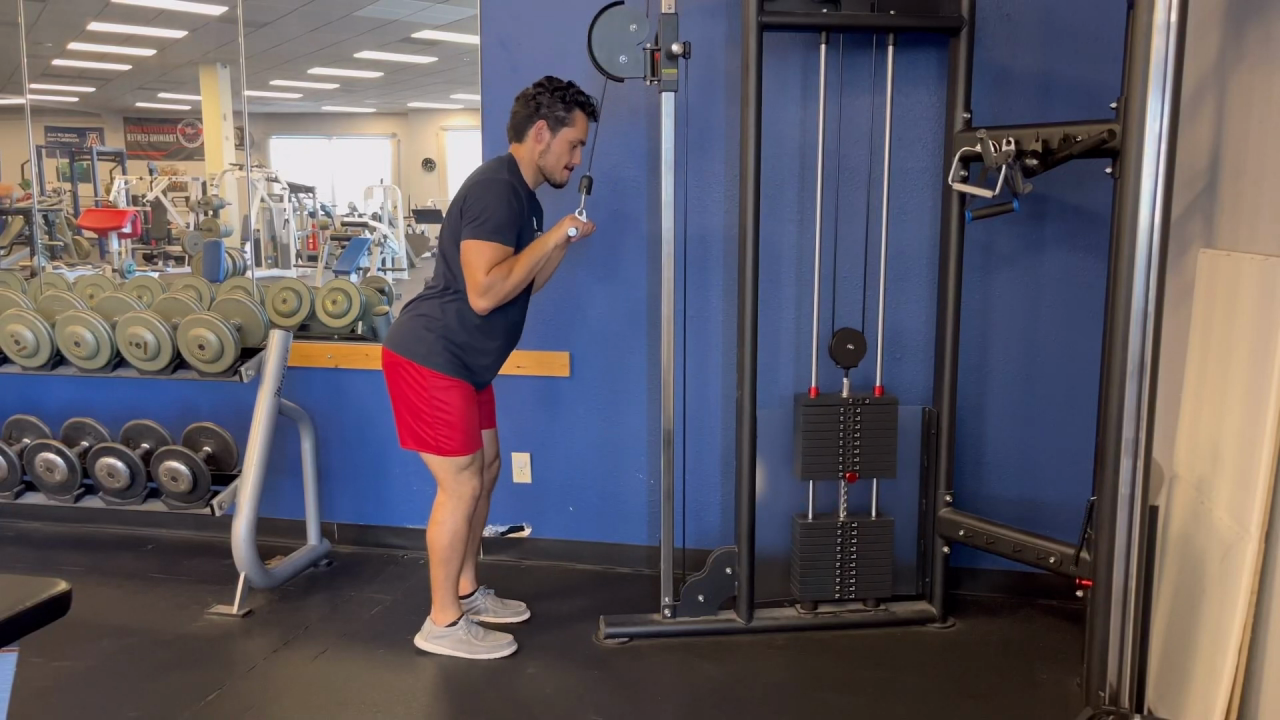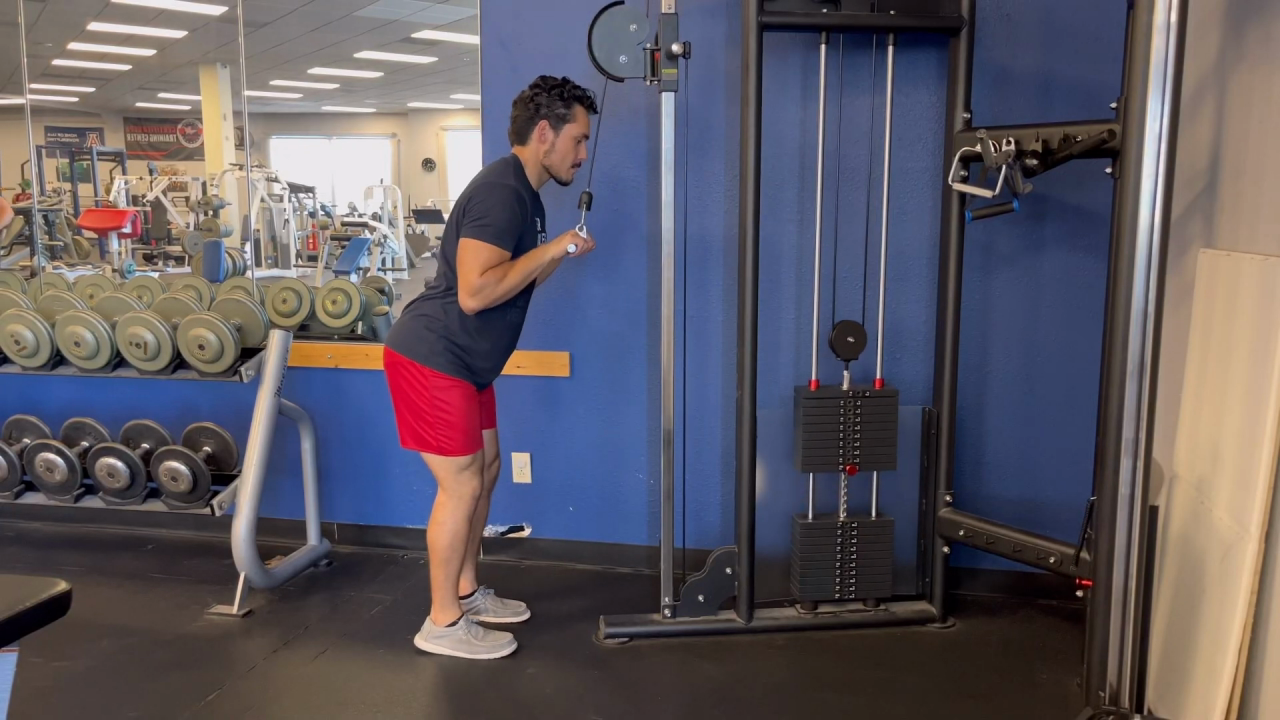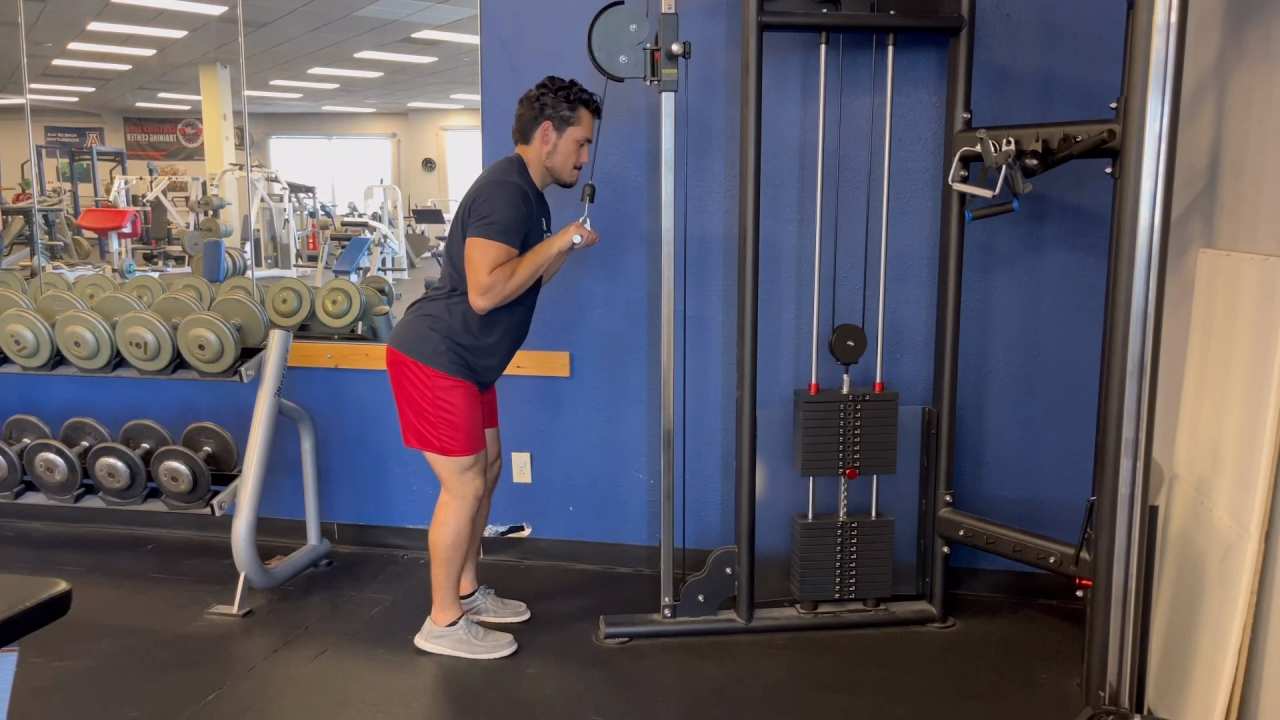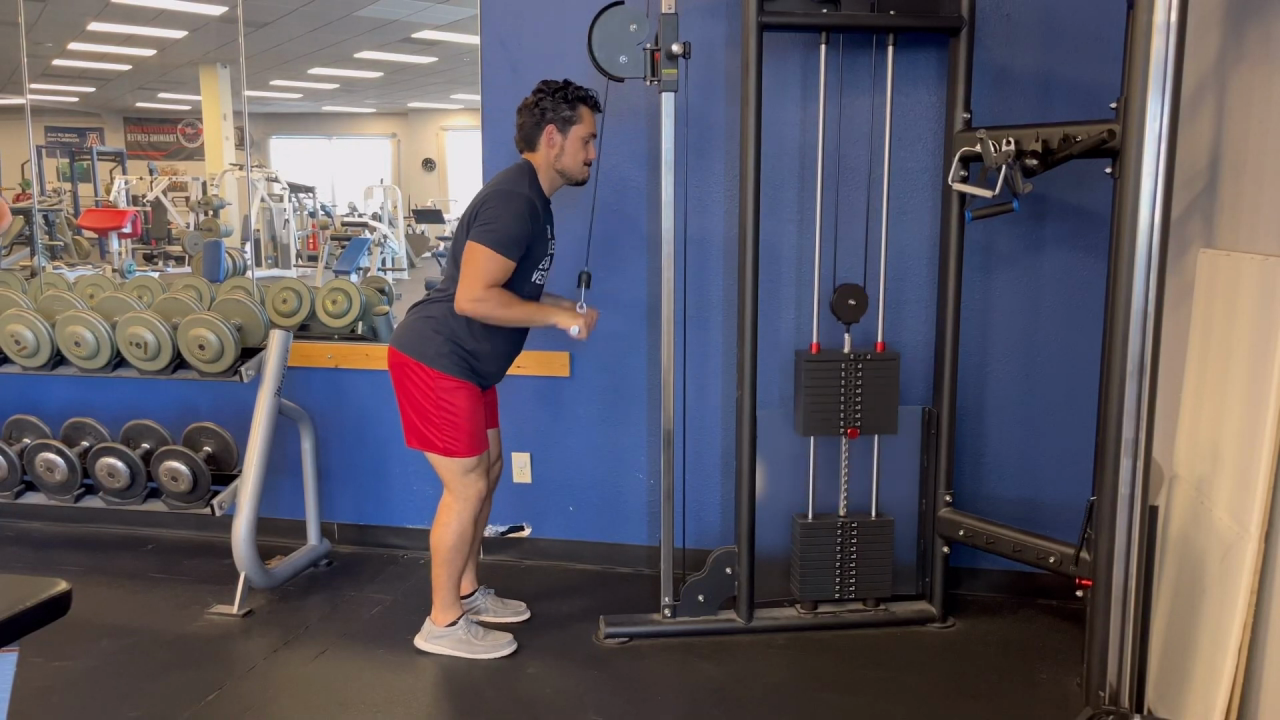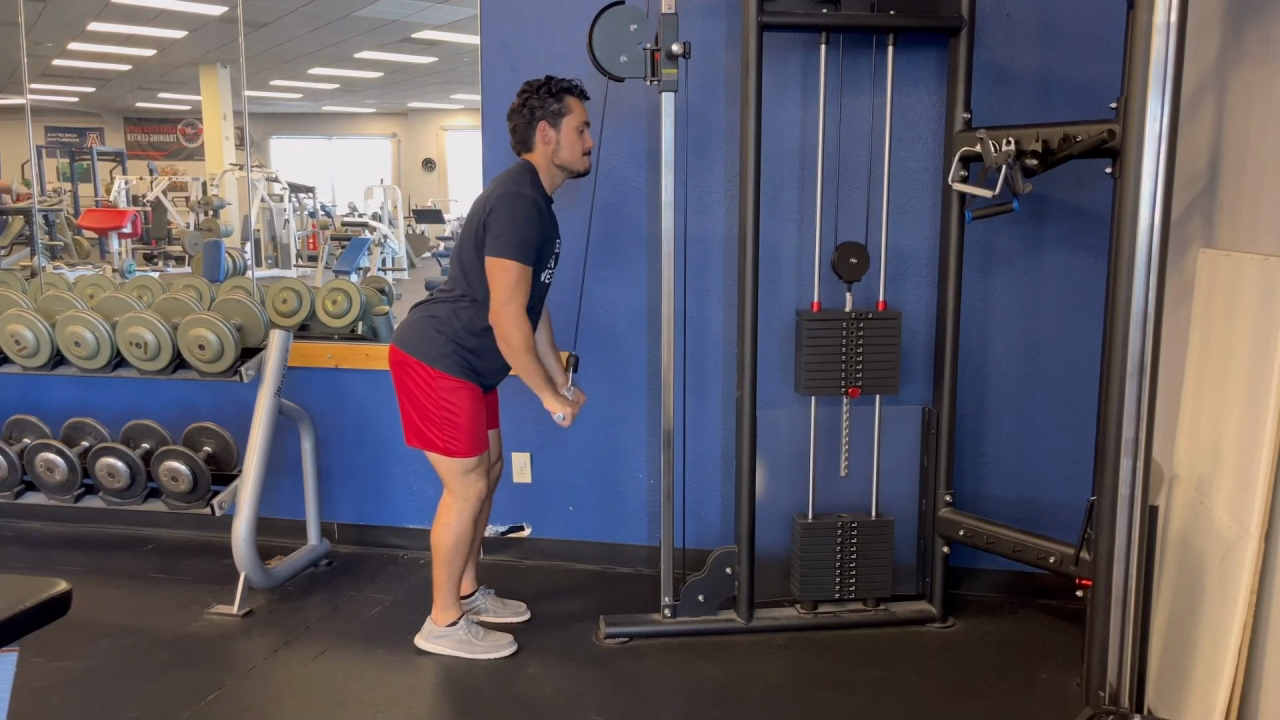
dt=0.3s
person 1, frame 1
left shoulder: (521, 192)
right shoulder: (495, 189)
left elbow: (524, 285)
right elbow: (484, 293)
left wrist: (563, 241)
right wrist: (552, 236)
left hip: (461, 358)
right hip: (429, 357)
left knee: (484, 470)
right knee: (461, 485)
left ankle: (467, 591)
right ankle: (444, 622)
person 1, frame 2
left shoulder: (522, 191)
right shoulder: (502, 191)
left elbow: (516, 284)
right elbow: (475, 293)
left wrist: (563, 250)
right wrist: (552, 248)
left hip: (463, 359)
right hip: (432, 358)
left knee: (484, 470)
right knee: (461, 485)
left ankle: (467, 592)
right ankle: (444, 623)
person 1, frame 3
left shoulder: (526, 190)
right shoulder: (507, 190)
left elbow: (522, 280)
right elbow: (485, 292)
left wrist: (568, 246)
right wrist: (558, 240)
left hip: (465, 359)
right hip: (435, 358)
left knee: (486, 470)
right knee: (465, 485)
left ankle: (467, 592)
right ankle: (444, 622)
person 1, frame 4
left shoulder: (530, 197)
right shoulder: (514, 199)
right elbow: (474, 297)
left wrist: (562, 311)
right wrist: (558, 317)
left hip: (461, 359)
right hip: (435, 358)
left knee: (487, 470)
right knee: (467, 486)
left ankle: (467, 593)
right ankle: (443, 623)
person 1, frame 5
left shoulder: (532, 198)
right shoulder: (519, 202)
left elbow: (530, 306)
right elbow: (507, 318)
left wrist: (561, 380)
right wrist: (548, 395)
left hip: (461, 359)
right hip: (437, 359)
left knee: (487, 471)
right knee: (468, 487)
left ankle: (467, 593)
right ankle: (444, 623)
